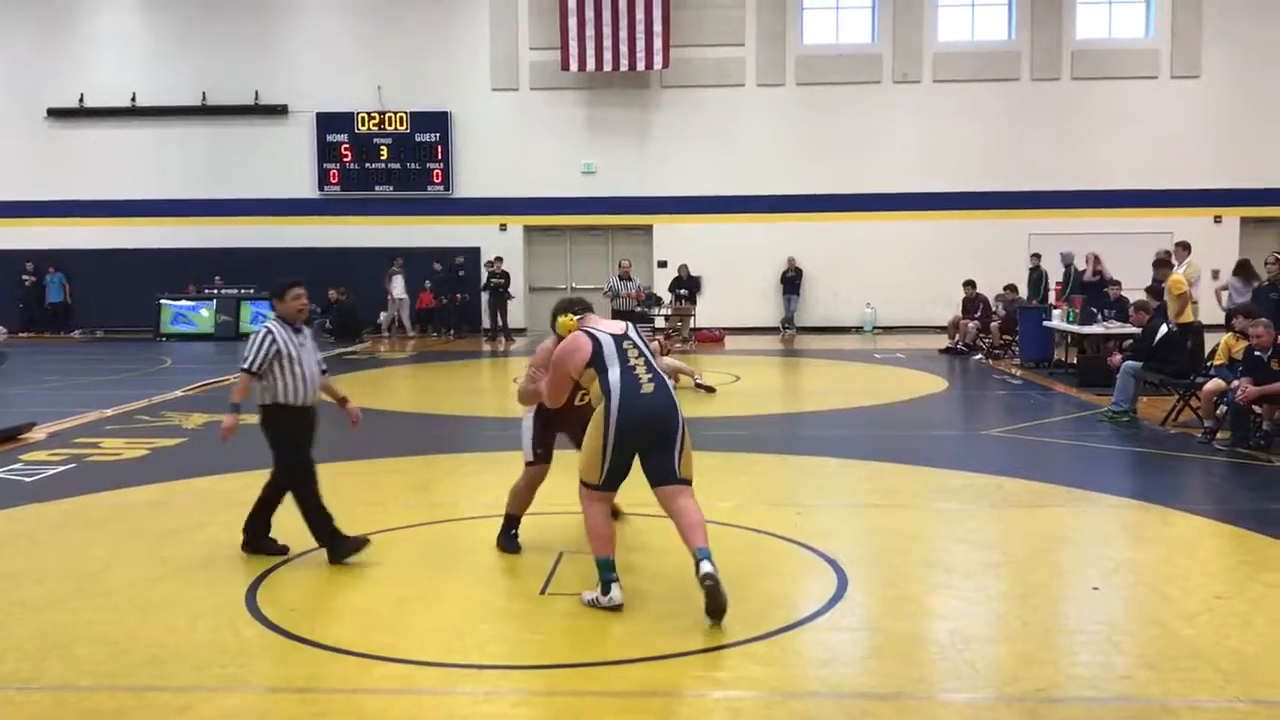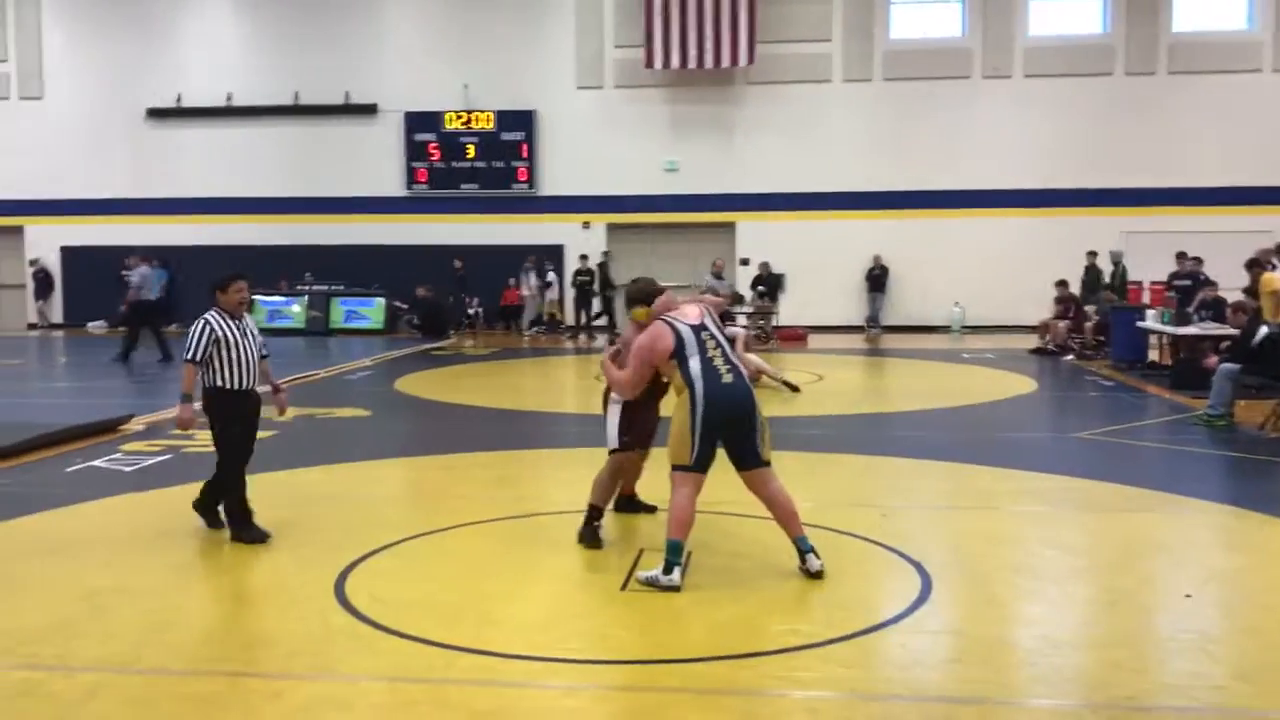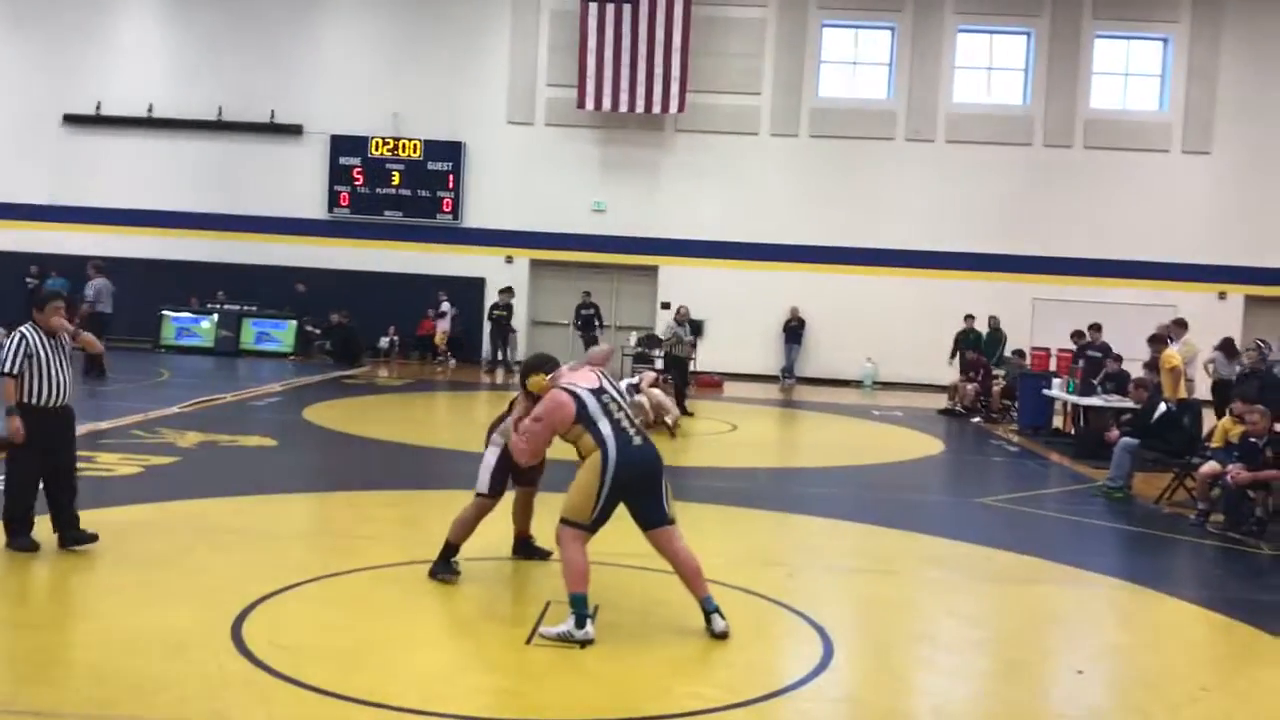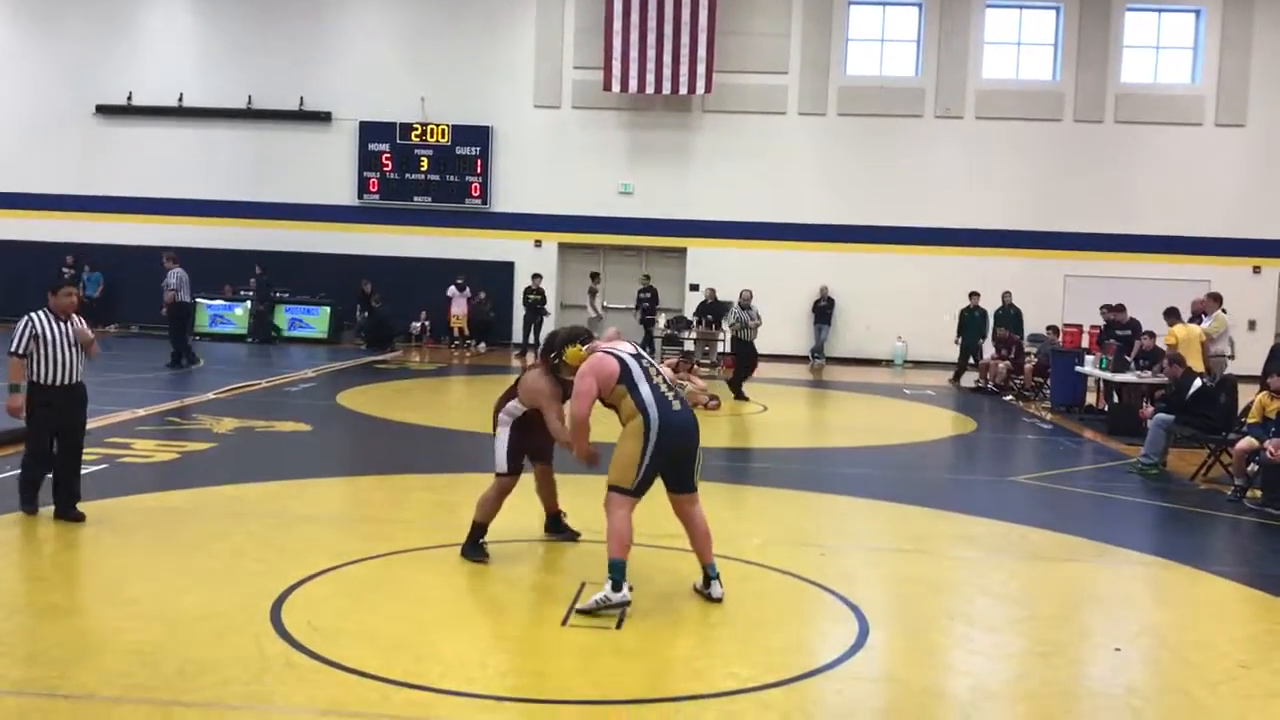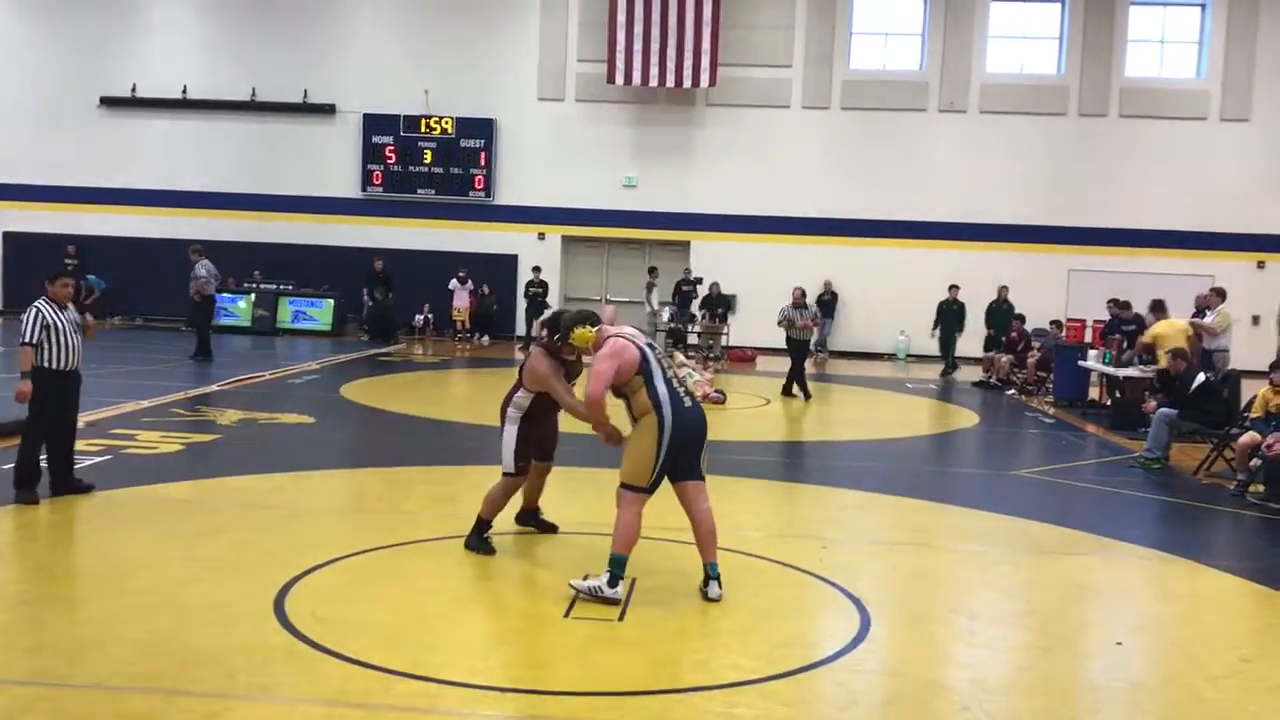
dt=1s
person 1, frame 1
left shoulder: (571, 345)
right shoulder: (629, 328)
left elbow: (554, 401)
left wrist: (543, 382)
left hip: (619, 412)
right hip: (666, 409)
left knee: (594, 497)
right knee: (678, 497)
left ankle: (608, 587)
right ankle: (705, 565)
person 1, frame 2
left shoulder: (651, 337)
right shoulder: (701, 309)
left elbow: (626, 388)
left wrist: (607, 364)
left hip: (702, 401)
right hip: (742, 394)
left knee: (685, 485)
right knee: (765, 481)
left ankle: (670, 569)
right ankle: (808, 555)
person 1, frame 3
left shoulder: (550, 403)
right shoulder: (594, 373)
left elbow: (526, 456)
left wrist: (514, 430)
left hip: (610, 462)
right hip: (647, 457)
left knee: (569, 537)
right knee: (670, 541)
left ankle: (580, 623)
right ankle: (713, 615)
person 1, frame 4
left shoulder: (590, 366)
right shoulder: (625, 346)
left elbow: (579, 415)
left wrist: (581, 448)
left hip: (650, 426)
right hip: (685, 421)
left knee: (618, 504)
right knee: (688, 504)
left ankle: (616, 587)
right ankle: (712, 581)
person 1, frame 5
left shoulder: (610, 350)
right shoulder: (627, 334)
left elbow: (593, 395)
left wrist: (601, 424)
left hip: (660, 423)
right hip: (693, 417)
left knee: (629, 501)
right knee: (697, 501)
left ankle: (612, 582)
right ankle: (712, 580)
person 2, frame 1
left shoulder: (304, 334)
right shoulder: (269, 333)
left elbow: (318, 374)
right elbow: (247, 374)
left wrist: (344, 402)
right wrist: (233, 412)
left hip: (303, 414)
right hip: (282, 416)
left knee: (285, 478)
right knee: (303, 479)
left ankle: (255, 535)
right ankle: (334, 542)
person 2, frame 2
left shoulder: (247, 322)
right shoulder: (208, 324)
left elbow: (260, 358)
right elbow: (192, 364)
left wrist: (277, 389)
right wrist: (186, 402)
left hip: (248, 398)
right hip: (224, 400)
left knee: (240, 459)
right knee: (232, 462)
left ankle: (206, 503)
right ankle: (241, 524)
person 2, frame 3
left shoulder: (63, 336)
right shoulder: (22, 338)
left elbow: (98, 349)
left wrist: (73, 332)
left hip: (61, 414)
right hip: (30, 416)
left knee: (63, 473)
right knee: (23, 477)
left ankle: (69, 530)
person 2, frame 4
left shoulder: (78, 322)
right shoulder: (32, 322)
left elbow: (93, 354)
right elbow: (16, 358)
left wrist: (89, 340)
right wrist: (14, 392)
left hip: (74, 393)
right hip: (42, 395)
left knee: (71, 451)
right knee: (39, 450)
left ankle: (67, 504)
right ankle: (28, 497)
person 2, frame 5
left shoulder: (69, 309)
right shoulder: (38, 311)
left elbow: (84, 333)
right elbow: (27, 346)
left wrist: (88, 325)
right wrist: (25, 379)
left hip: (69, 377)
right hip: (46, 379)
left knee: (65, 431)
right knee: (36, 432)
left ankle: (63, 481)
right ankle: (25, 486)
person 3, frame 1
right shoulder: (550, 350)
right elbow: (524, 397)
right wrist: (544, 387)
left hip: (581, 410)
right hip: (544, 412)
right knee: (536, 473)
right ankle: (508, 530)
person 3, frame 2
right shoulder: (634, 337)
left hip: (647, 400)
right hip: (624, 400)
left knee: (639, 454)
right knee: (619, 459)
left ankle: (626, 498)
right ankle: (590, 523)
person 3, frame 3
right shoulder: (526, 404)
right hip: (504, 441)
left knee: (527, 492)
right knee: (484, 503)
left ankle: (523, 544)
right ankle: (443, 561)
person 3, frame 4
left shoulder: (571, 367)
right shoulder: (543, 382)
right elbow: (555, 427)
left hip: (539, 417)
right hip: (514, 420)
left knee: (544, 470)
right knee: (505, 482)
left ankle: (554, 521)
right ankle: (473, 540)
person 3, frame 5
left shoulder: (567, 349)
right shoulder: (544, 364)
right elbow: (568, 402)
right wrist: (601, 425)
left hip: (545, 414)
right hip: (521, 417)
left knee: (542, 467)
right knee: (514, 479)
left ankle: (528, 513)
right ankle: (477, 534)
